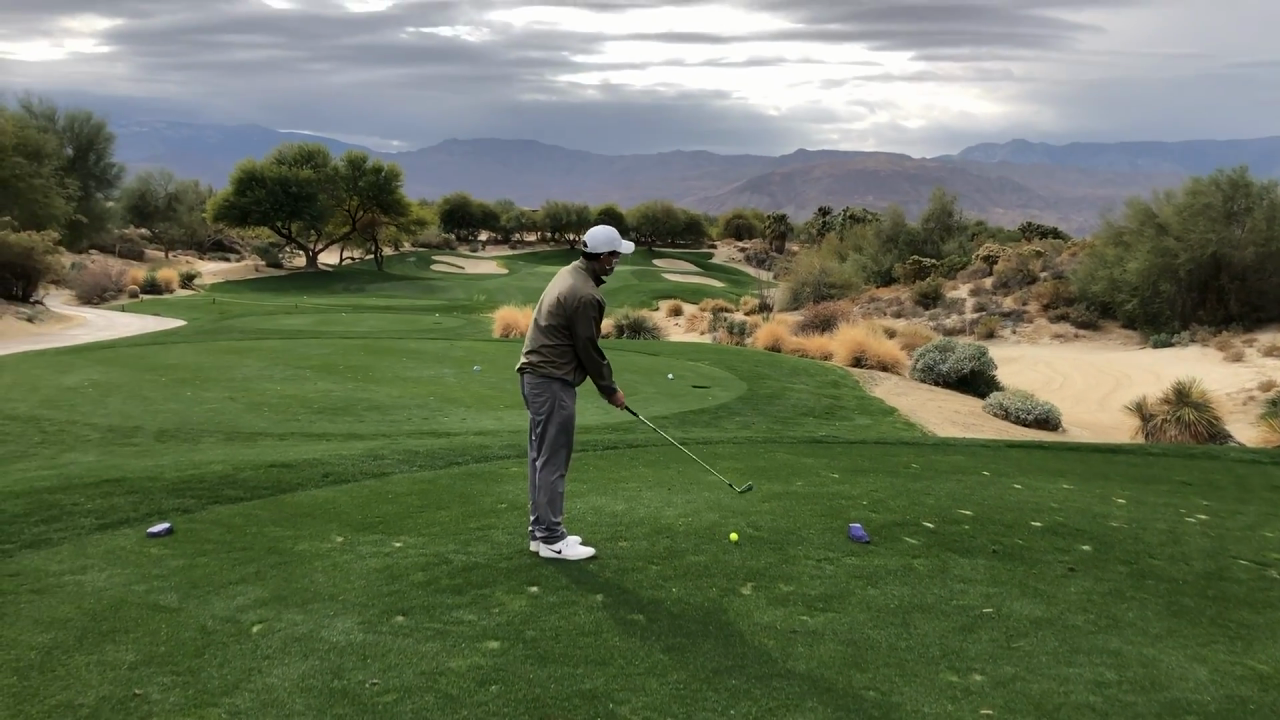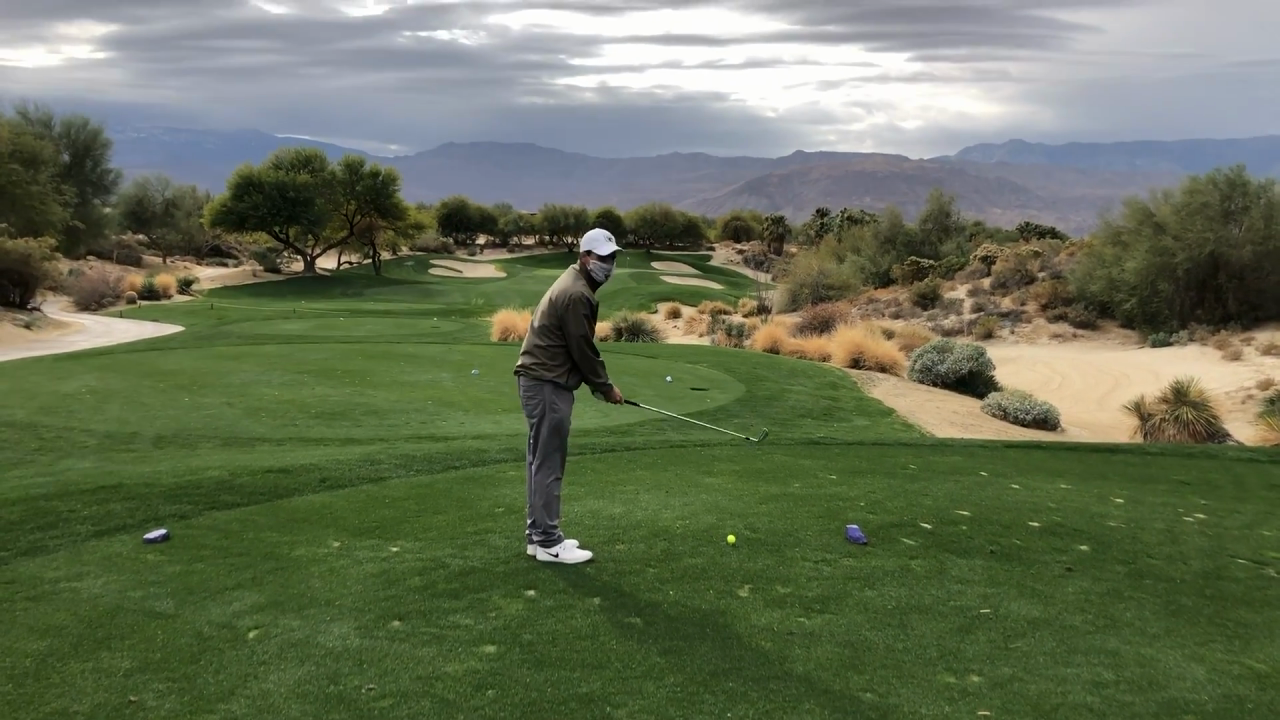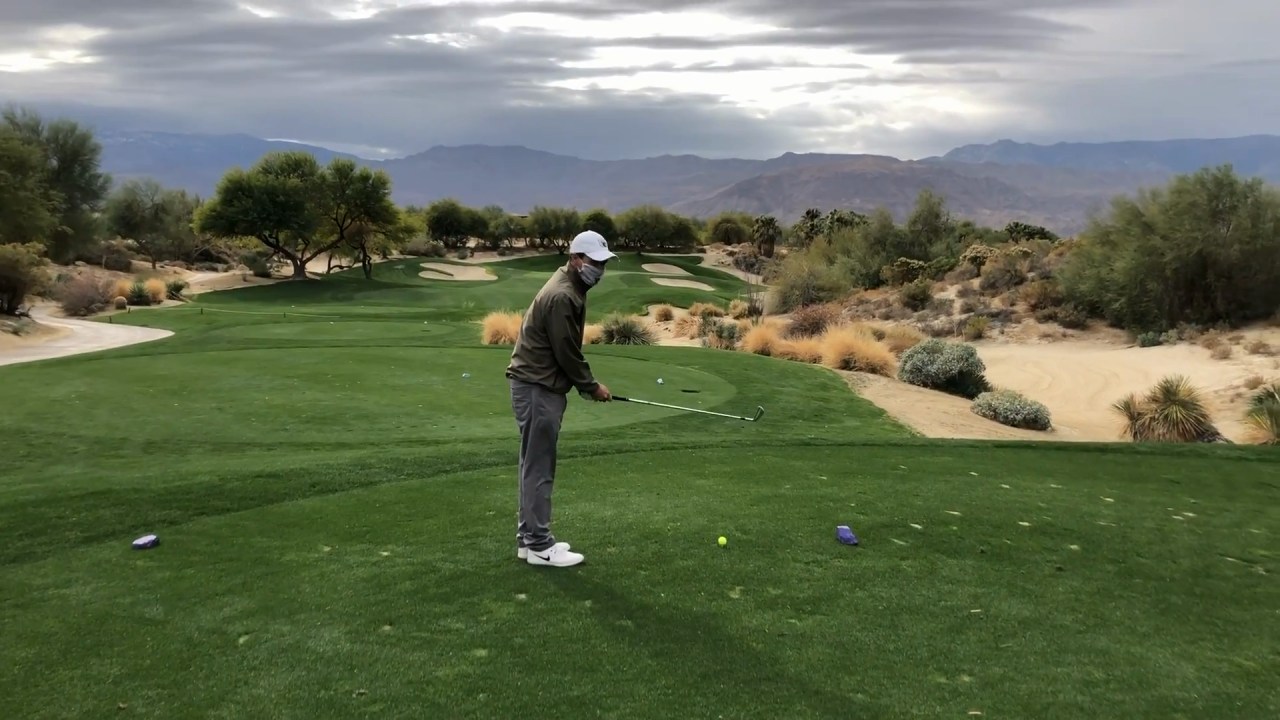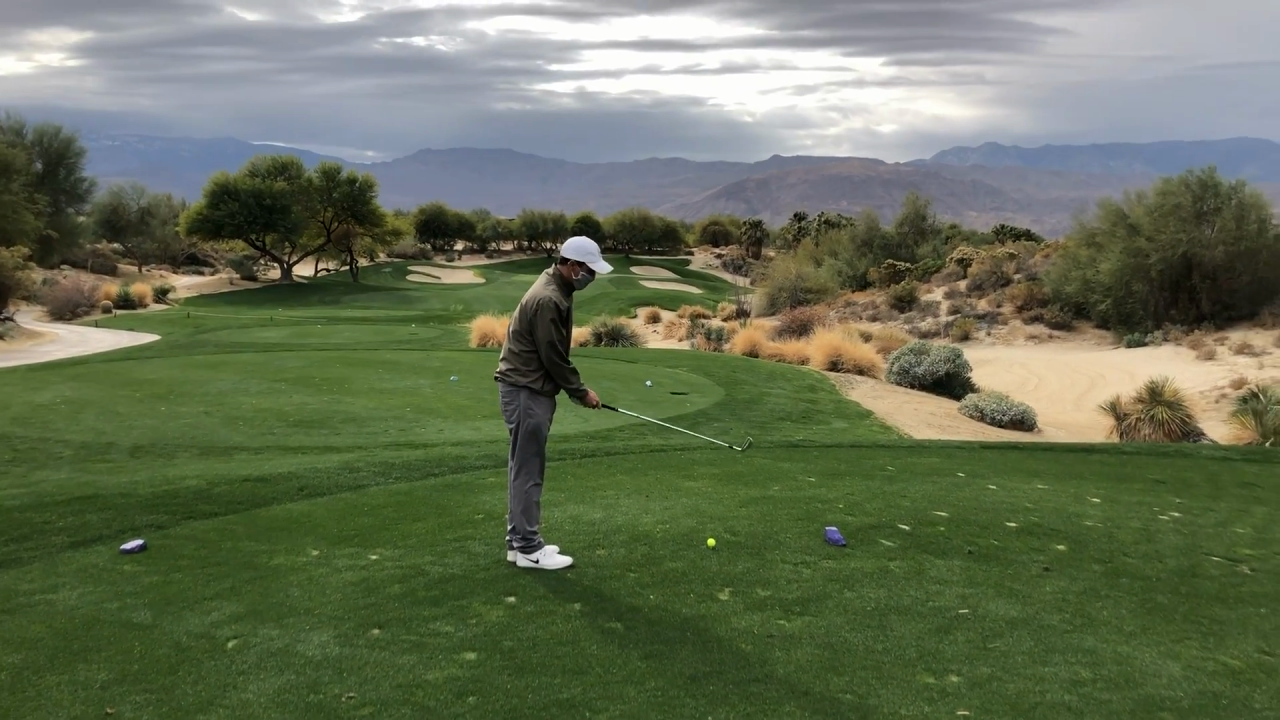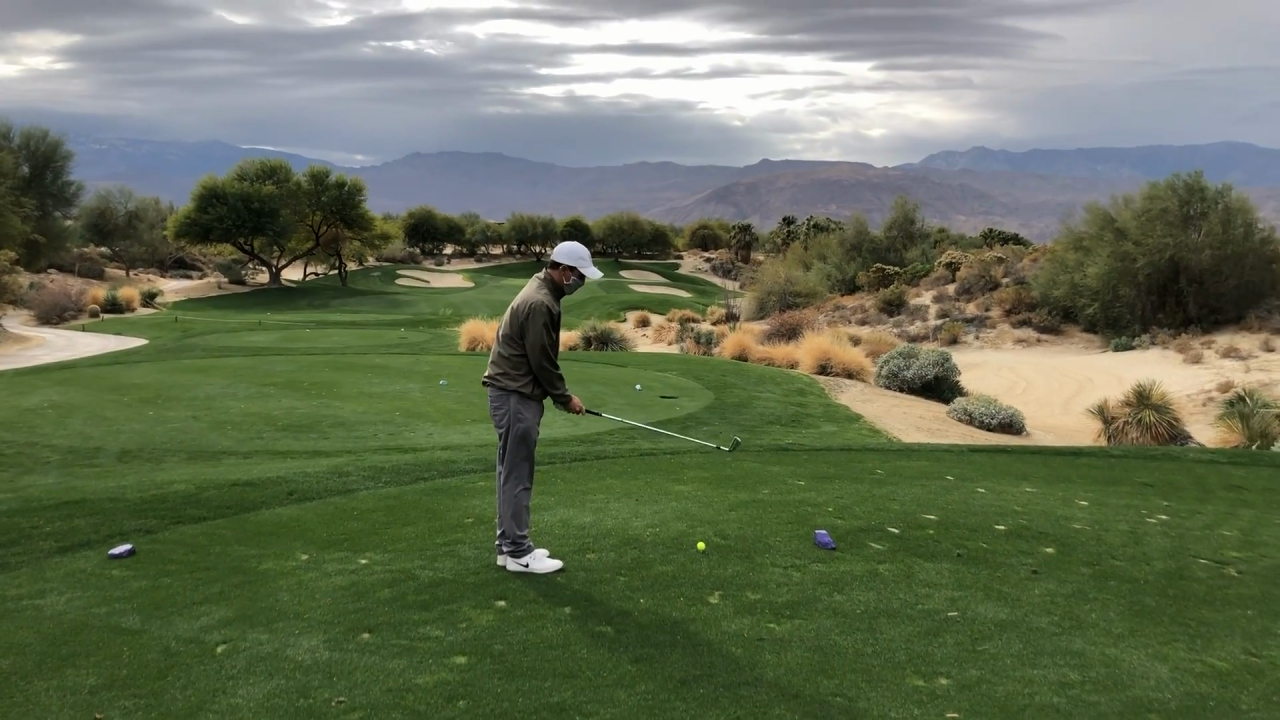
dt=0.2s
person 1, frame 1
left shoulder: (569, 274)
right shoulder: (586, 295)
right elbow: (588, 350)
left wrist: (603, 384)
right wrist: (610, 390)
left hip: (537, 375)
right hip: (552, 382)
left knee: (542, 457)
right knee: (553, 461)
left ankle: (541, 530)
right ankle: (551, 539)
person 1, frame 2
left shoulder: (574, 284)
right shoulder: (579, 294)
right elbow: (583, 350)
left wrist: (597, 383)
right wrist: (606, 386)
left hip: (542, 381)
right hip: (548, 385)
left knee: (541, 461)
right knee: (549, 464)
left ankle: (539, 534)
right ankle: (548, 543)
person 1, frame 3
left shoulder: (568, 288)
right shoulder: (562, 296)
right elbow: (566, 352)
left wrist: (585, 384)
right wrist: (592, 385)
left hip: (541, 386)
right hip: (538, 388)
left knee: (535, 465)
right knee: (539, 467)
left ankle: (530, 537)
right ankle: (539, 546)
person 1, frame 4
left shoulder: (554, 289)
right shoulder: (548, 299)
right elbow: (553, 356)
left wrist: (575, 388)
right wrist: (580, 391)
left hip: (529, 388)
right hip: (526, 391)
left knee: (524, 468)
right knee: (528, 469)
left ankle: (519, 539)
right ankle: (528, 548)
person 1, frame 5
left shoulder: (540, 291)
right shoulder: (540, 303)
right elbow: (542, 361)
left wrist: (559, 395)
right wrist: (565, 397)
left hip: (514, 392)
right hip: (515, 395)
left knee: (512, 471)
right knee: (517, 474)
left ankle: (508, 544)
right ankle: (518, 553)
